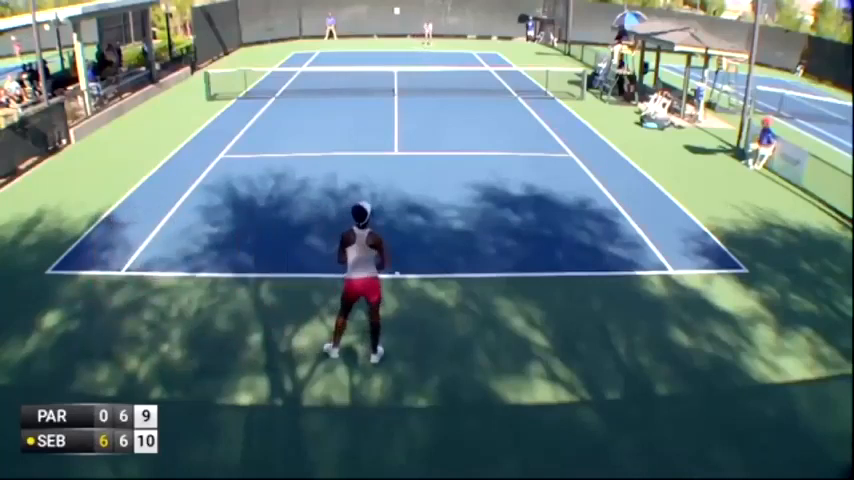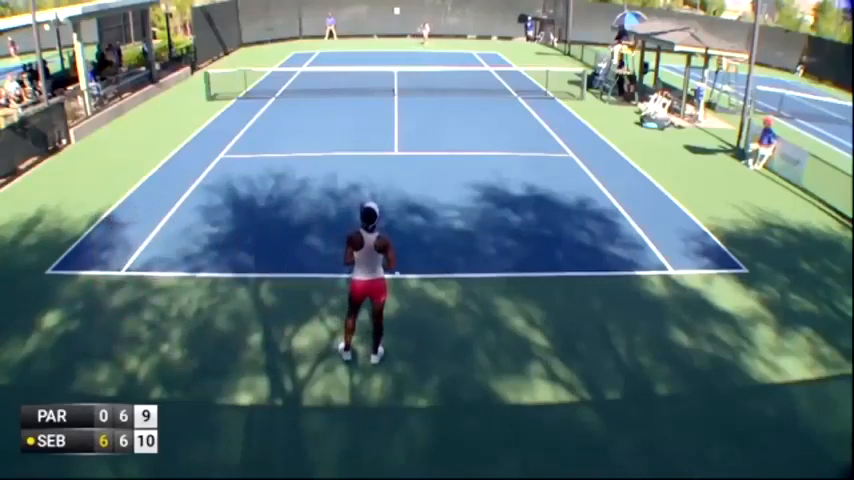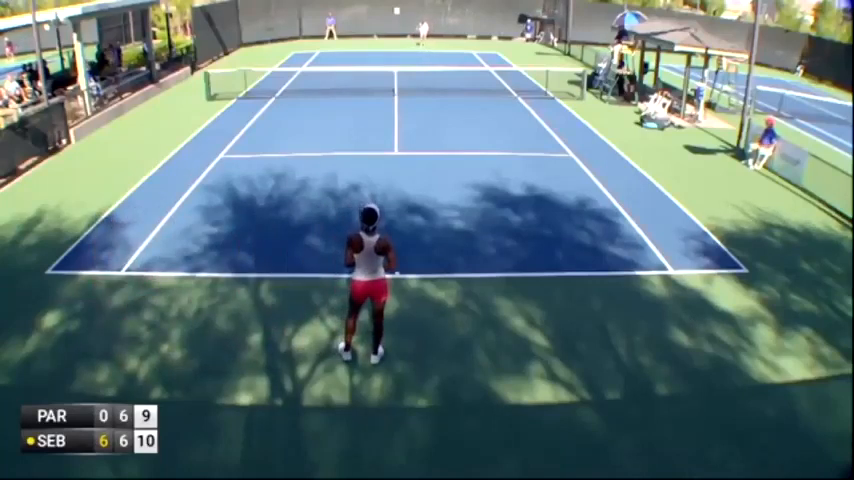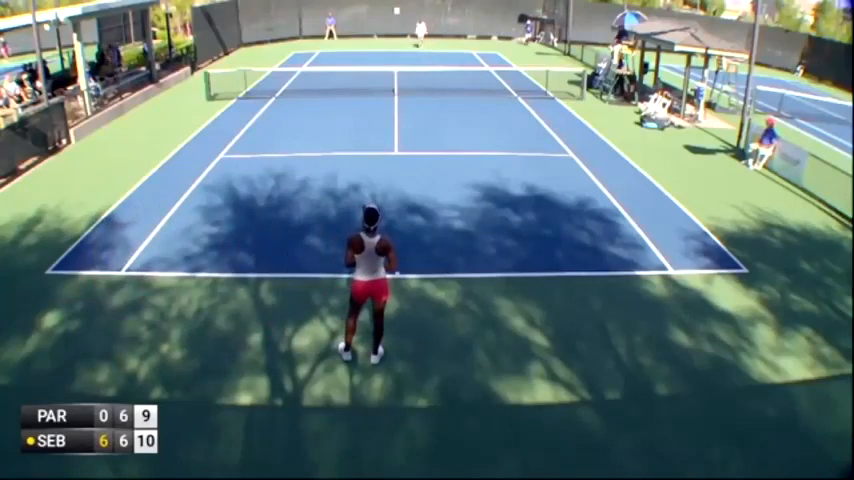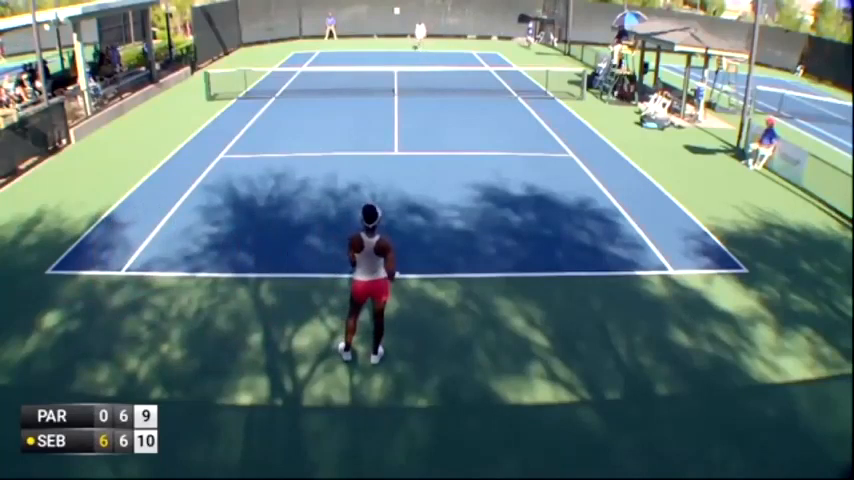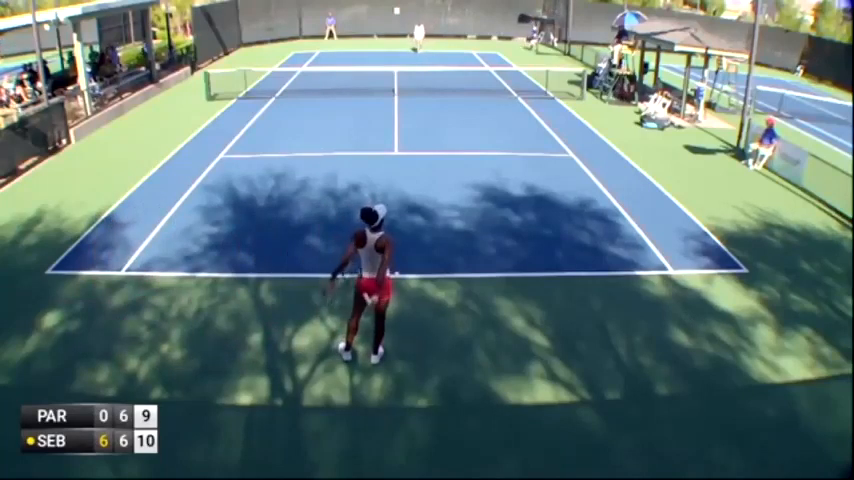
dt=0.5s
person 1, frame 1
left shoulder: (346, 236)
right shoulder: (375, 238)
left elbow: (341, 259)
right elbow: (385, 263)
left hip: (352, 282)
right hip: (371, 282)
left knee: (343, 314)
right knee: (374, 316)
left ankle: (333, 348)
right ankle: (375, 353)
person 1, frame 2
left shoulder: (353, 238)
right shoulder: (383, 241)
left elbow: (348, 261)
right elbow: (392, 265)
left hip: (358, 283)
right hip: (377, 283)
left knee: (351, 315)
right knee: (377, 318)
left ankle: (346, 349)
right ankle: (375, 353)
person 1, frame 3
left shoulder: (353, 239)
right shoulder: (384, 242)
left elbow: (348, 263)
right elbow: (392, 266)
right wrist: (379, 265)
left hip: (359, 283)
right hip: (378, 283)
left knee: (352, 315)
right knee: (378, 318)
left ankle: (347, 349)
right ankle: (375, 353)
person 1, frame 4
left shoulder: (354, 240)
right shoulder: (384, 242)
left elbow: (348, 263)
right elbow: (393, 267)
right wrist: (380, 264)
left hip: (359, 283)
right hip: (379, 283)
left knee: (352, 315)
right knee: (378, 318)
left ankle: (346, 350)
right ankle: (375, 353)
person 1, frame 5
left shoulder: (354, 240)
right shoulder: (384, 243)
left elbow: (352, 263)
right elbow: (391, 270)
right wrist: (390, 279)
left hip: (360, 283)
right hip: (379, 284)
left knee: (352, 315)
right knee: (378, 319)
left ankle: (347, 349)
right ankle: (375, 353)
person 1, frame 6
left shoulder: (359, 236)
right shoulder: (386, 240)
left elbow: (346, 259)
right elbow: (383, 268)
left wrist: (333, 277)
right wrist: (378, 292)
left hip: (363, 281)
right hip: (380, 282)
left knee: (355, 315)
right knee: (380, 318)
left ankle: (347, 350)
right ankle: (375, 353)
